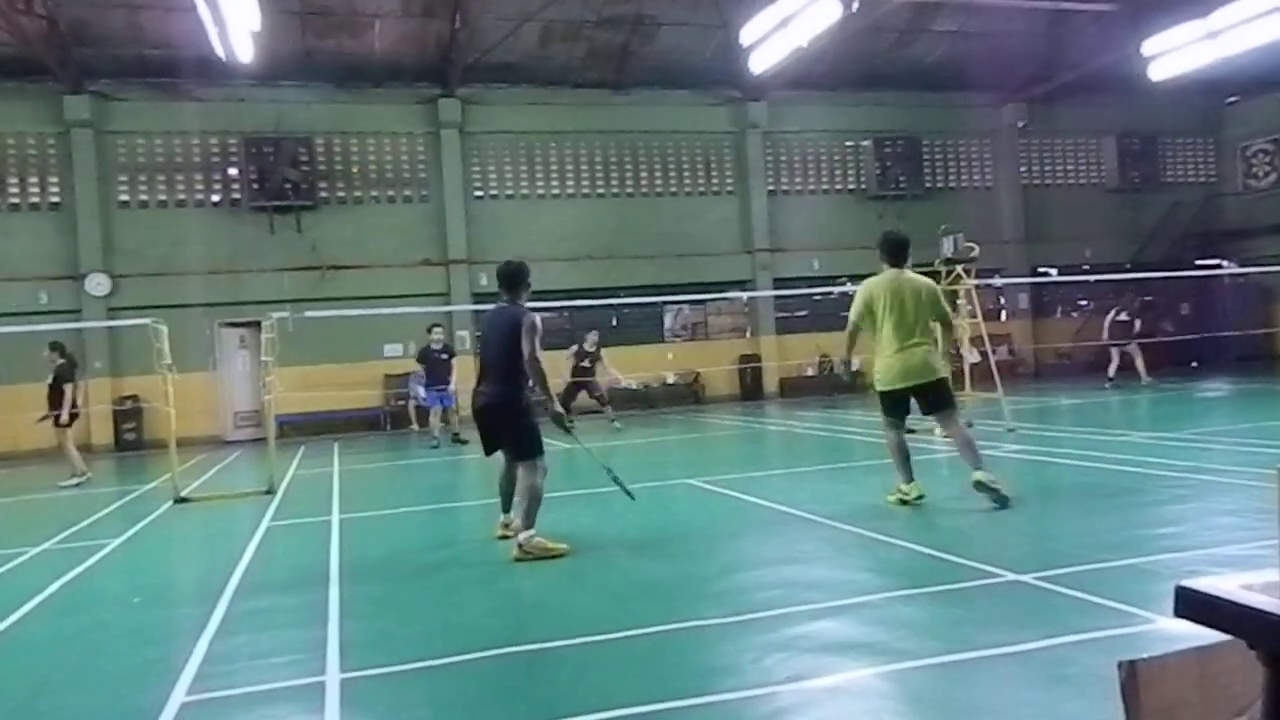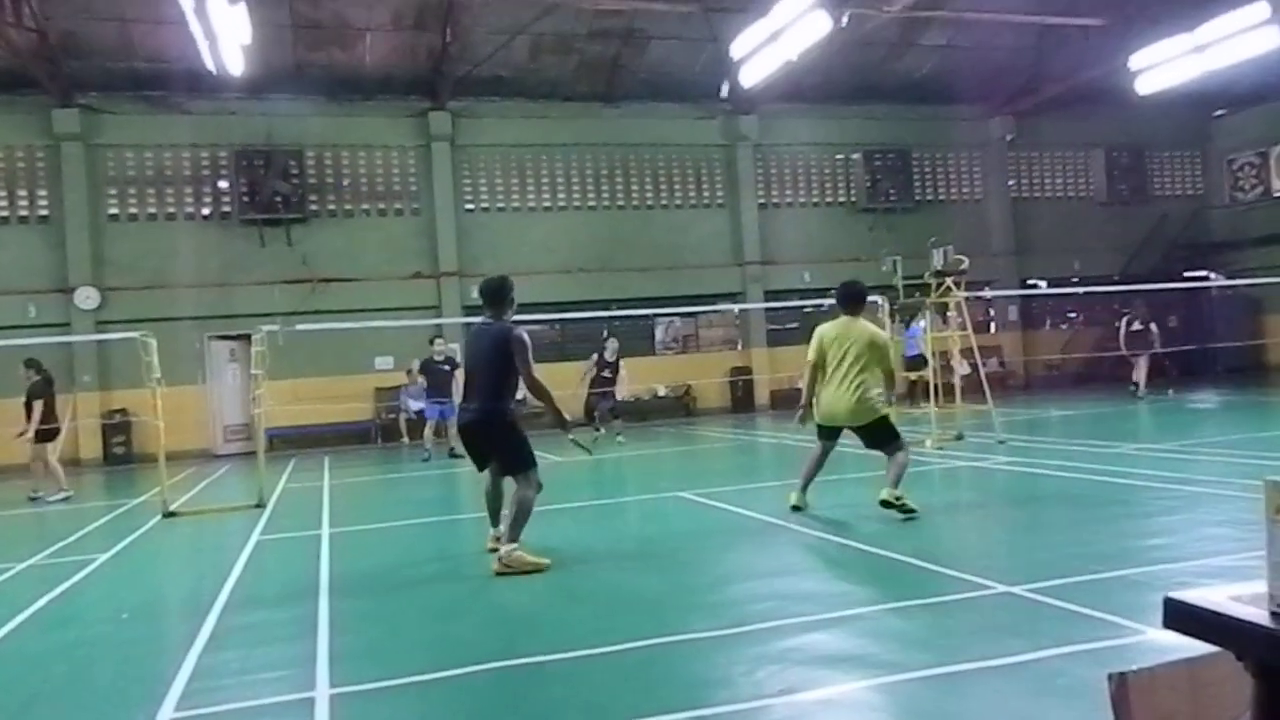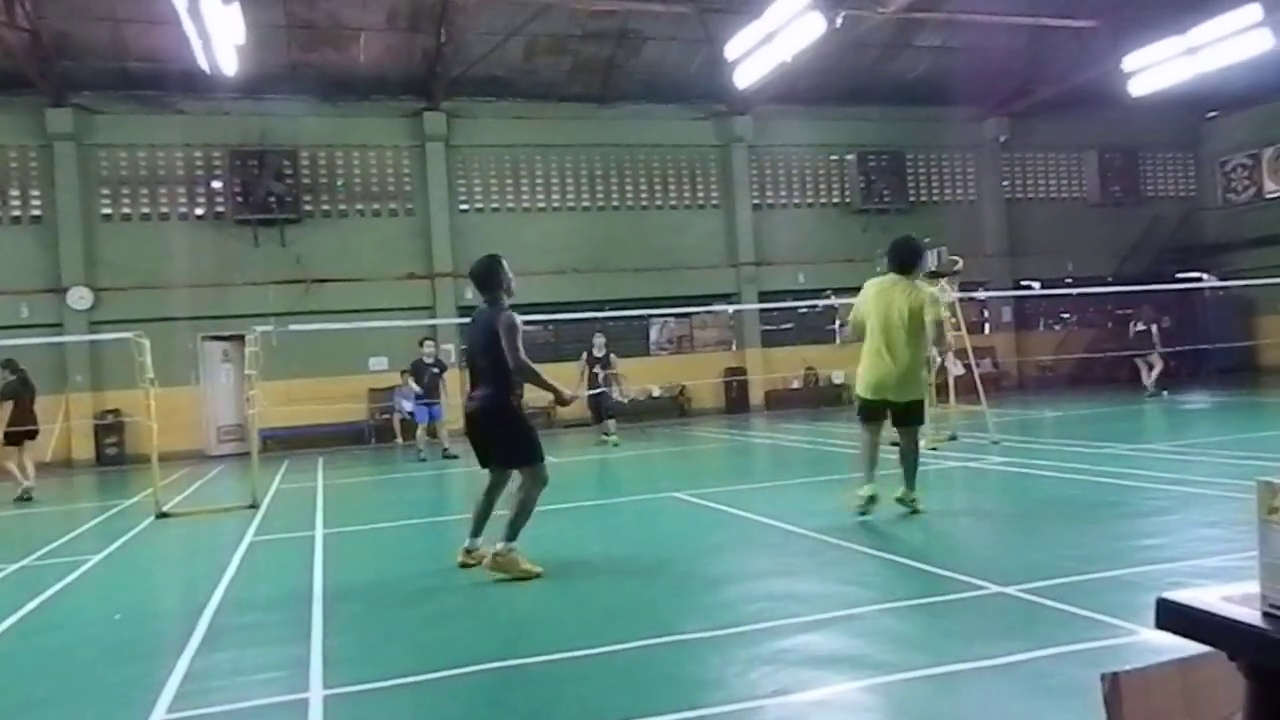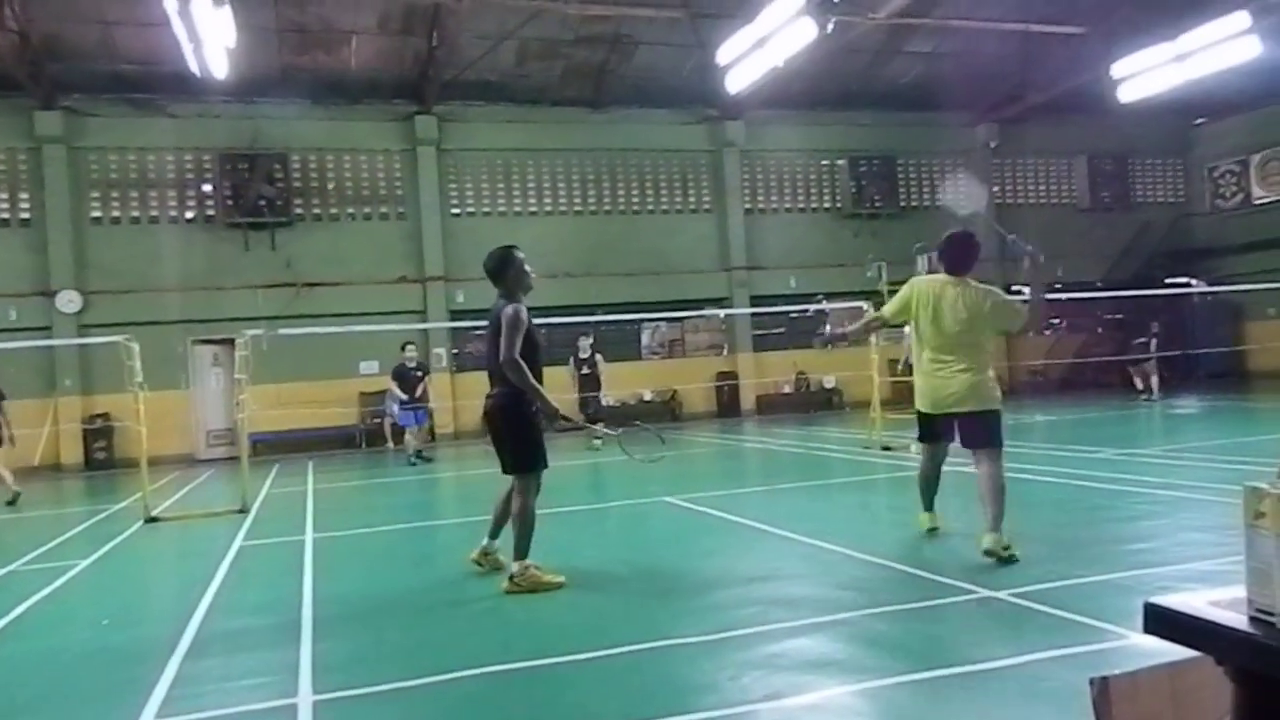
dt=0.4s
person 1, frame 1
left shoulder: (488, 318)
right shoulder: (527, 318)
right elbow: (531, 360)
right wrist: (552, 402)
left hip: (483, 399)
right hip: (510, 400)
left knee: (510, 458)
right knee: (534, 467)
left ankle: (507, 520)
right ankle: (526, 538)
person 1, frame 2
left shoulder: (473, 334)
right shoulder: (514, 335)
right elbow: (530, 381)
right wrist: (557, 413)
left hip: (468, 417)
right hip: (495, 416)
left knee: (495, 472)
right knee: (529, 482)
left ankle: (497, 534)
right ankle: (509, 550)
person 1, frame 3
left shoulder: (477, 319)
right shoulder: (506, 318)
right elbow: (518, 365)
right wrist: (557, 391)
left hip: (477, 407)
right hip: (500, 407)
left knee: (498, 479)
right knee: (535, 477)
left ankle: (472, 547)
right ankle: (505, 550)
person 1, frame 4
left shoulder: (502, 310)
right shoulder: (514, 311)
right elbow: (509, 361)
left wrist: (534, 400)
right wrist: (543, 399)
left hip: (502, 405)
right hip: (515, 406)
left knee: (520, 483)
right knee: (528, 486)
left ankle: (488, 548)
right ankle: (520, 570)
person 2, frame 1
left shoulder: (869, 288)
right shoulder: (927, 285)
left elbow: (853, 329)
right elbow: (948, 325)
left wrist: (847, 357)
right wrist: (944, 349)
left hip: (891, 369)
right hip: (929, 365)
left knee: (893, 428)
right knee: (952, 423)
left ankle: (909, 486)
right ankle: (980, 473)
person 2, frame 2
left shoulder: (823, 331)
right shoulder: (878, 336)
left elbow: (811, 371)
right elbow: (889, 378)
left wrist: (805, 404)
right wrist: (887, 398)
left hip: (829, 406)
right hip: (863, 407)
left knee: (824, 449)
right knee: (898, 450)
left ankle: (799, 495)
right ankle: (891, 491)
person 2, frame 3
left shoulder: (871, 287)
right shoulder: (926, 295)
left elbow: (854, 324)
right elbow: (938, 340)
right wrist: (933, 349)
left hip: (872, 378)
right hip: (908, 380)
left knee: (871, 434)
right knee: (909, 437)
left ankle: (868, 486)
right ankle: (909, 492)
person 2, frame 4
left shoulder: (917, 287)
right shoulder: (989, 298)
left elbow: (881, 319)
right elbow: (1028, 317)
right wrist: (1036, 279)
left hip: (932, 393)
right hip: (977, 392)
left knee: (932, 456)
right knee: (989, 463)
left ankle: (927, 515)
right ankle: (994, 536)
